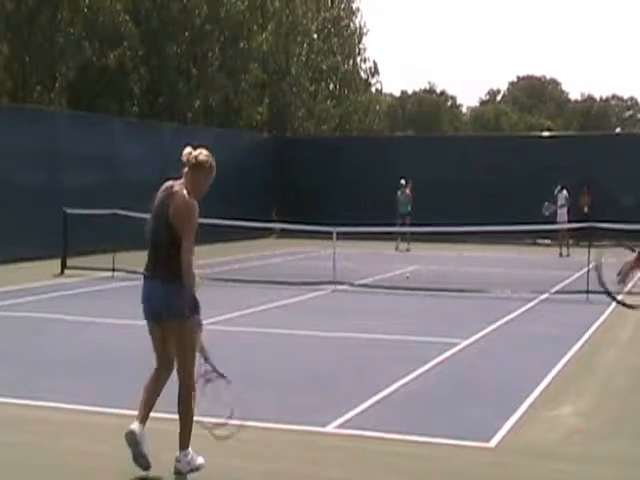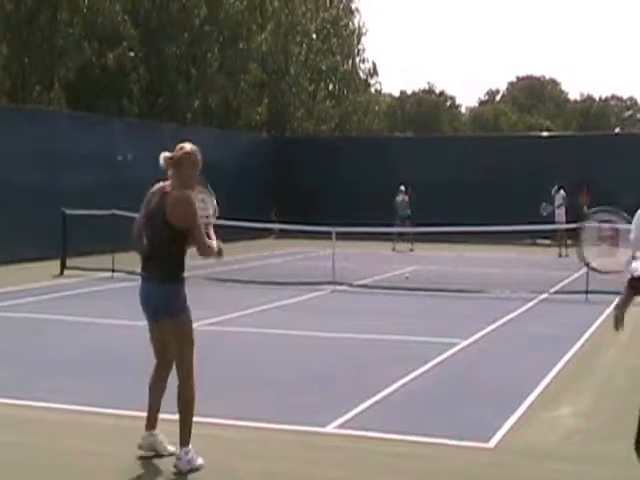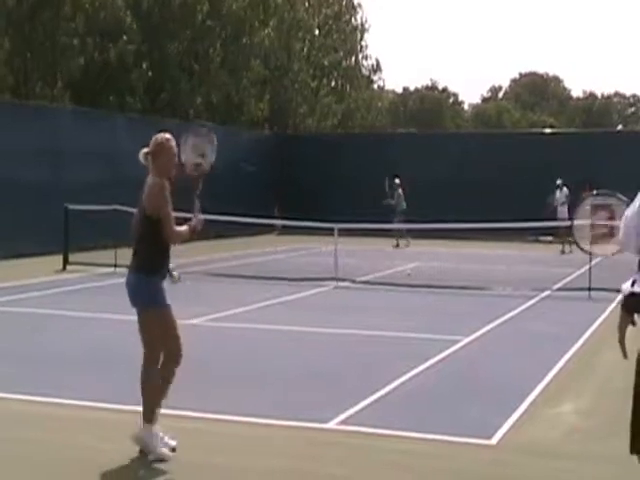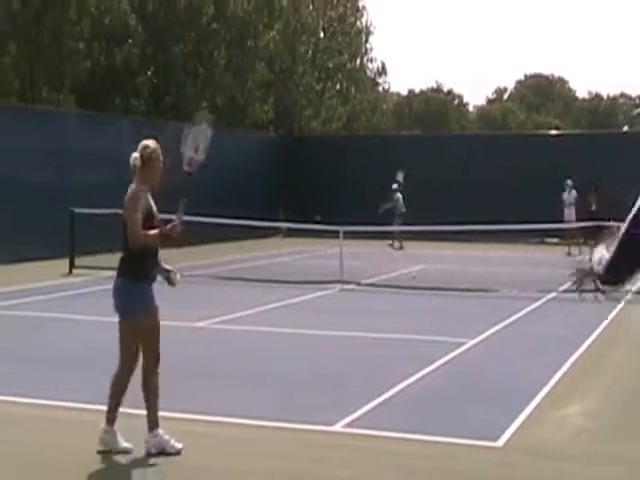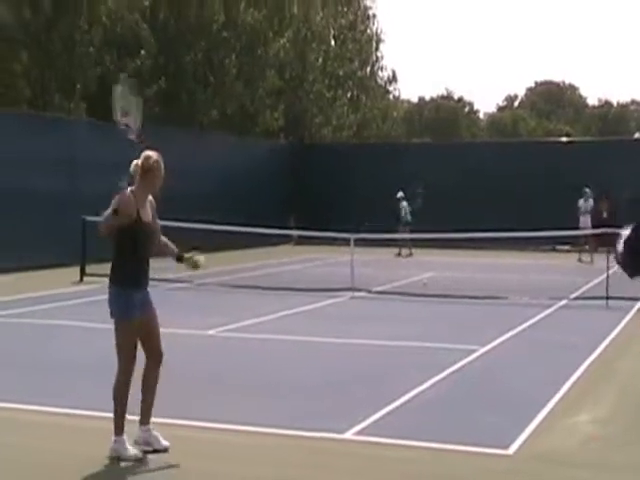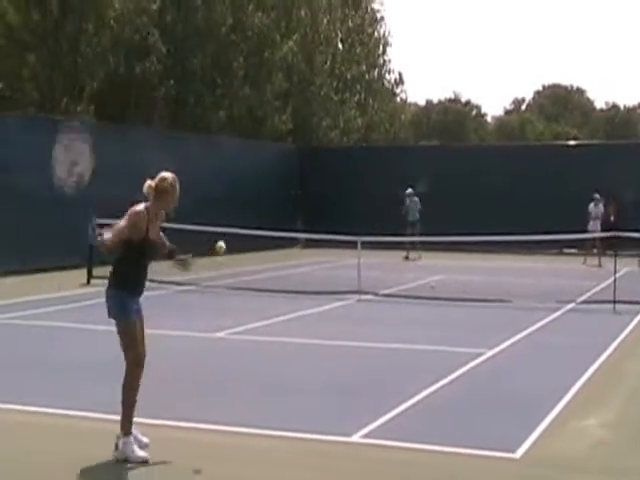
dt=0.3s
person 1, frame 1
left shoulder: (165, 190)
right shoulder: (188, 204)
right elbow: (185, 259)
right wrist: (193, 304)
left hip: (150, 287)
right hip: (173, 291)
left knee: (163, 366)
right knee: (186, 375)
left ankle: (138, 426)
right ankle: (184, 455)
person 1, frame 2
left shoulder: (154, 192)
right shoulder: (184, 199)
left elbow: (137, 232)
right elbow: (202, 247)
right wrist: (216, 246)
left hip: (148, 286)
right hip: (169, 290)
left knee: (163, 362)
right knee: (185, 372)
left ankle: (150, 434)
right ankle: (185, 452)
person 1, frame 3
left shoulder: (151, 185)
right shoulder: (159, 186)
right elbow: (172, 235)
left wrist: (161, 263)
right wrist: (193, 227)
left hip: (142, 277)
right hip: (147, 282)
left knee: (153, 356)
right knee: (172, 355)
left ankle: (149, 429)
right ankle: (148, 428)
person 1, frame 4
left shoulder: (146, 193)
right shoulder: (136, 194)
right elbow: (135, 239)
left wrist: (159, 266)
right wrist: (166, 232)
left hip: (143, 286)
right hip: (130, 286)
left knee: (152, 359)
right knee: (129, 362)
left ankle: (155, 435)
right ankle: (109, 431)
person 1, frame 5
left shoulder: (149, 202)
right shoulder: (127, 198)
right elbow: (105, 228)
left wrist: (180, 256)
right wrist: (115, 212)
left hip: (140, 290)
right hip: (123, 291)
left knee: (155, 356)
right knee: (127, 366)
left ankle: (145, 429)
right ankle: (118, 440)
person 1, frame 6
left shoulder: (155, 216)
right shoulder: (139, 214)
right elbow: (112, 240)
left wrist: (173, 254)
right wrist: (104, 240)
left hip: (130, 295)
right hip: (122, 295)
left knee: (135, 364)
right knee: (135, 366)
left ankle: (127, 430)
right ankle: (124, 442)
